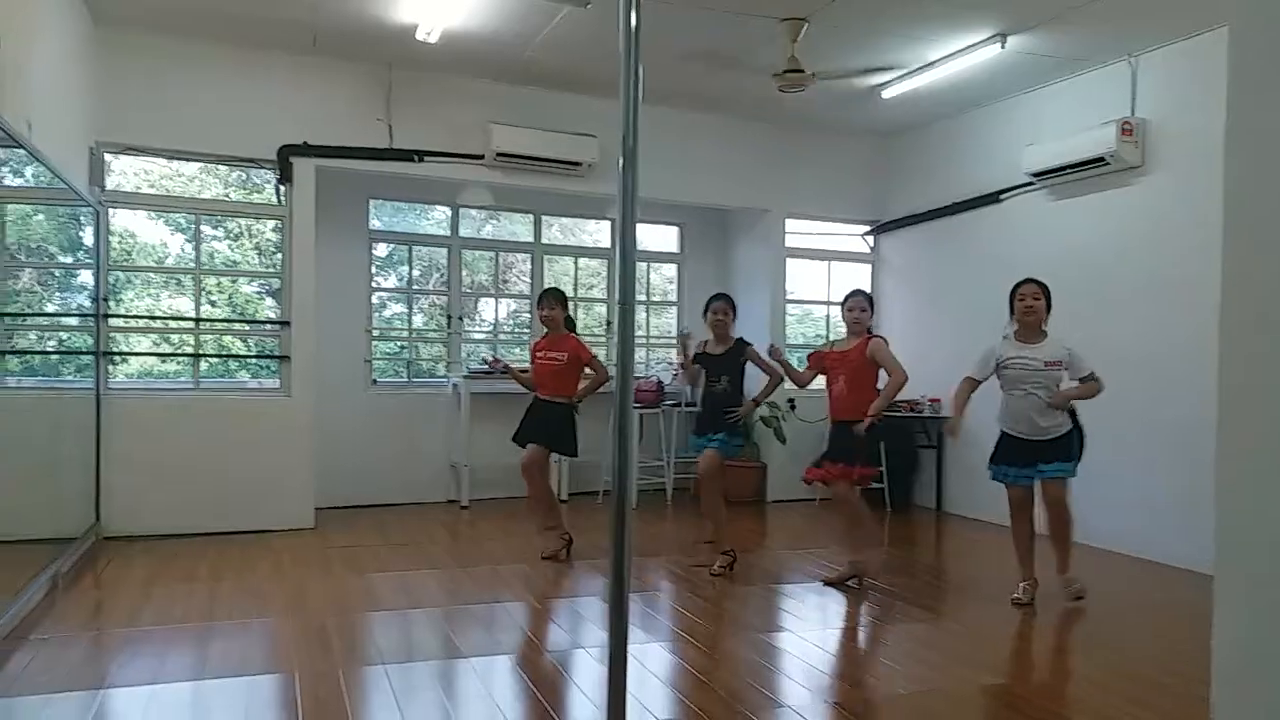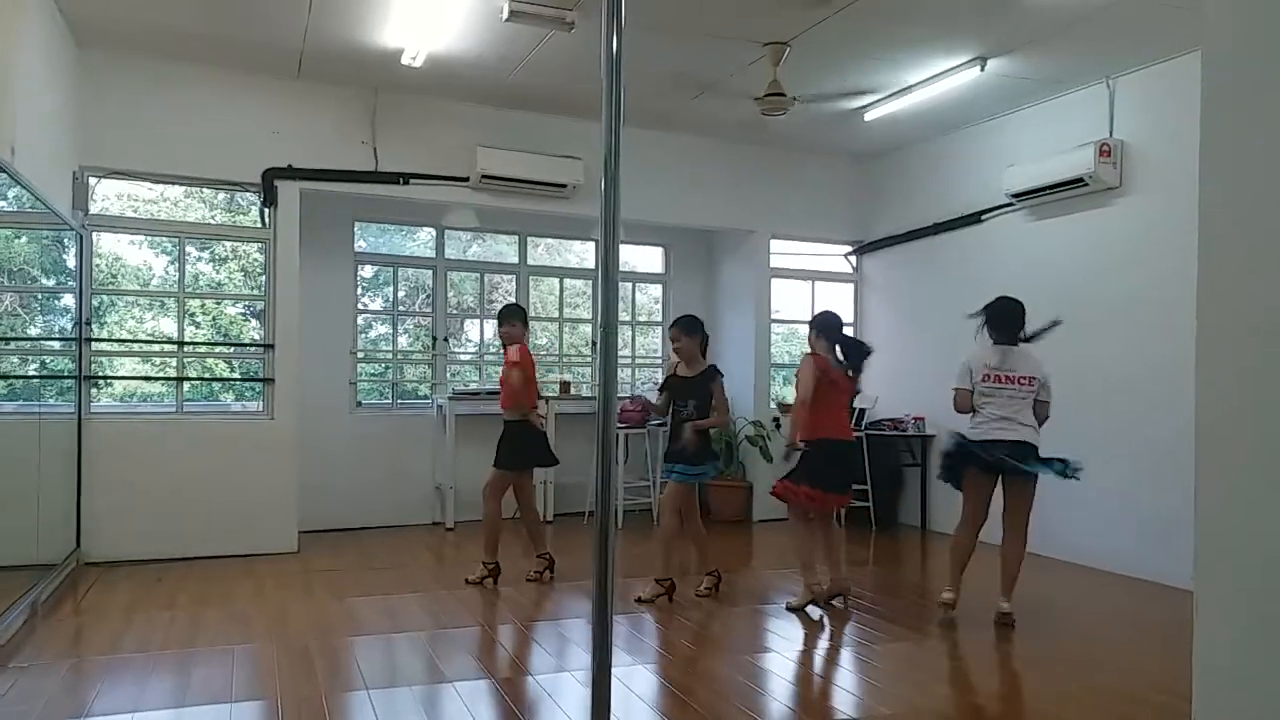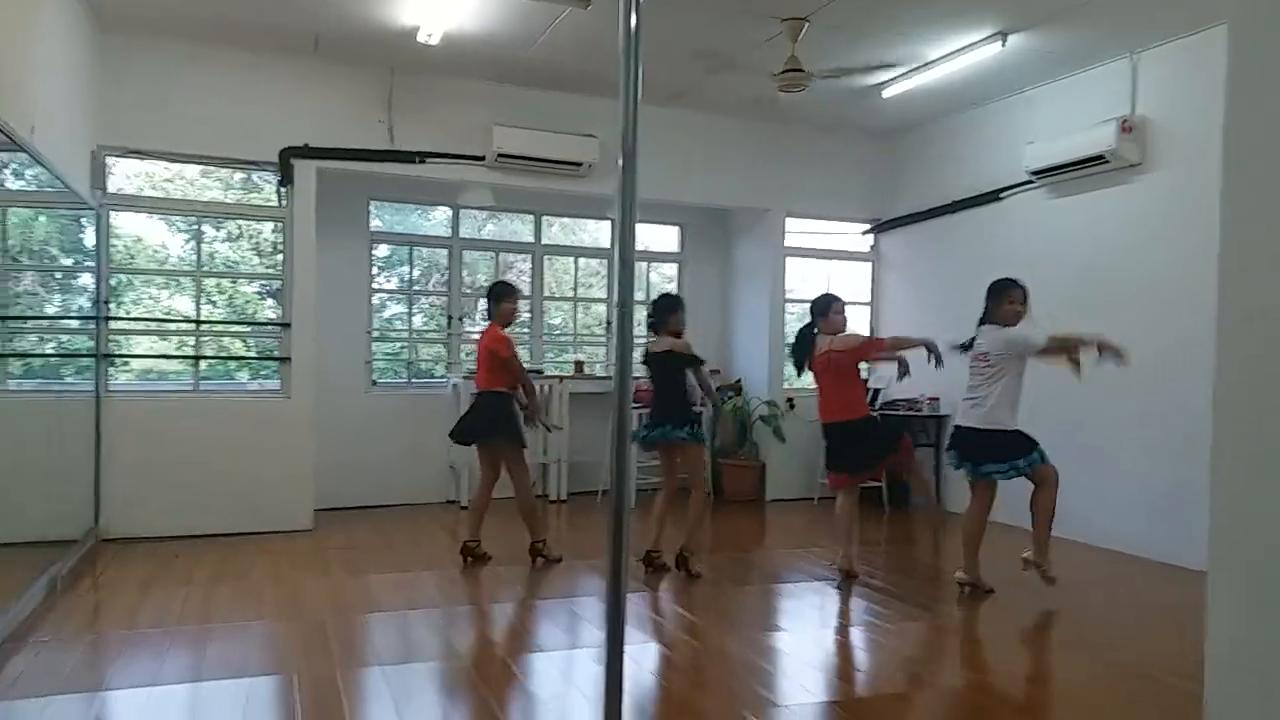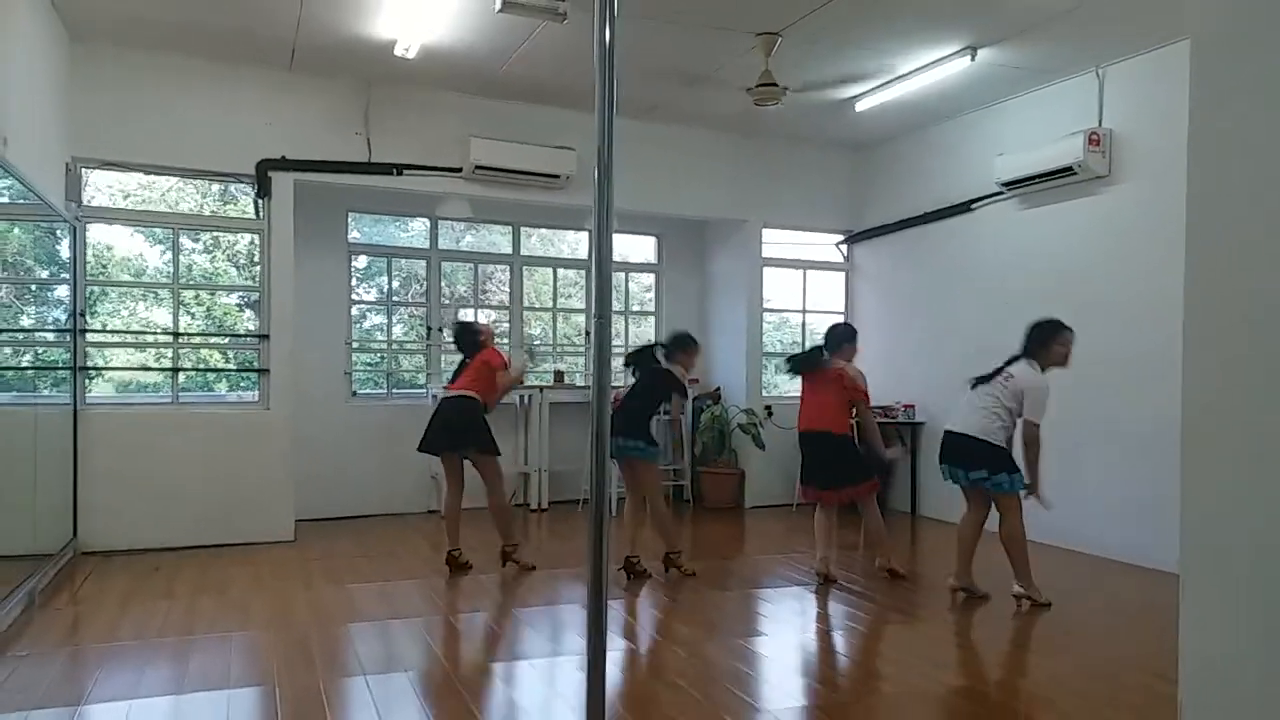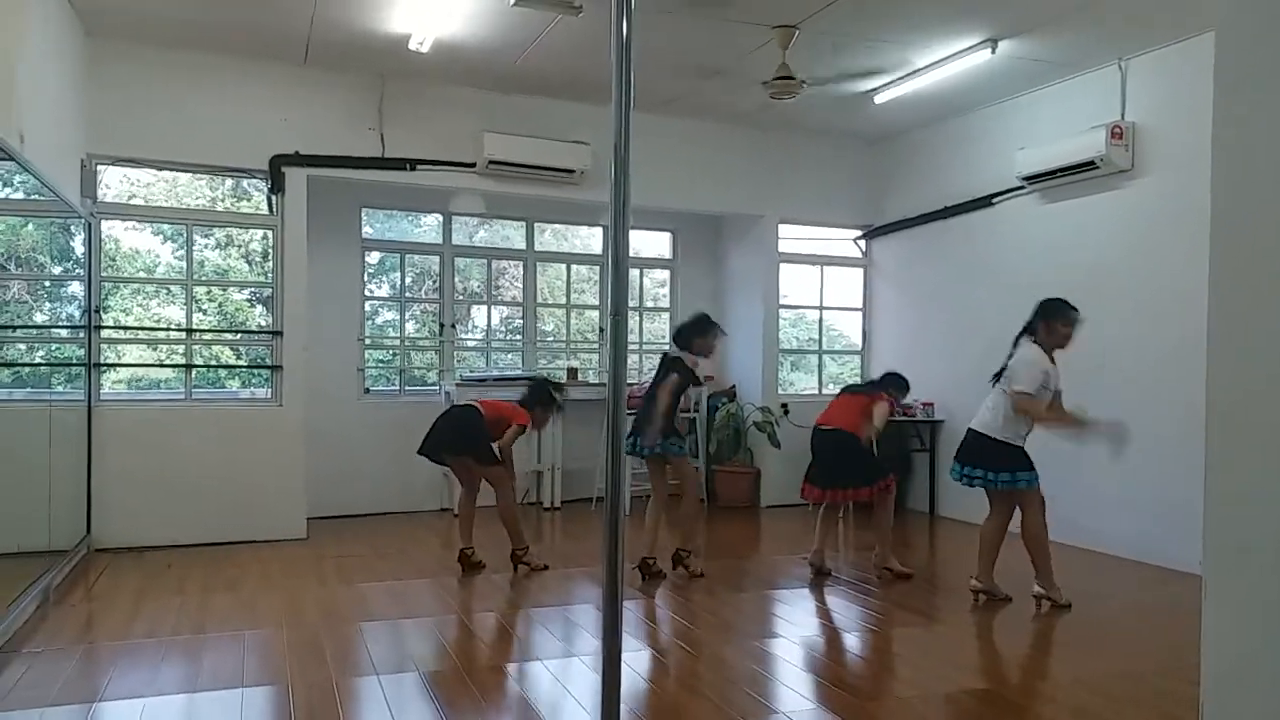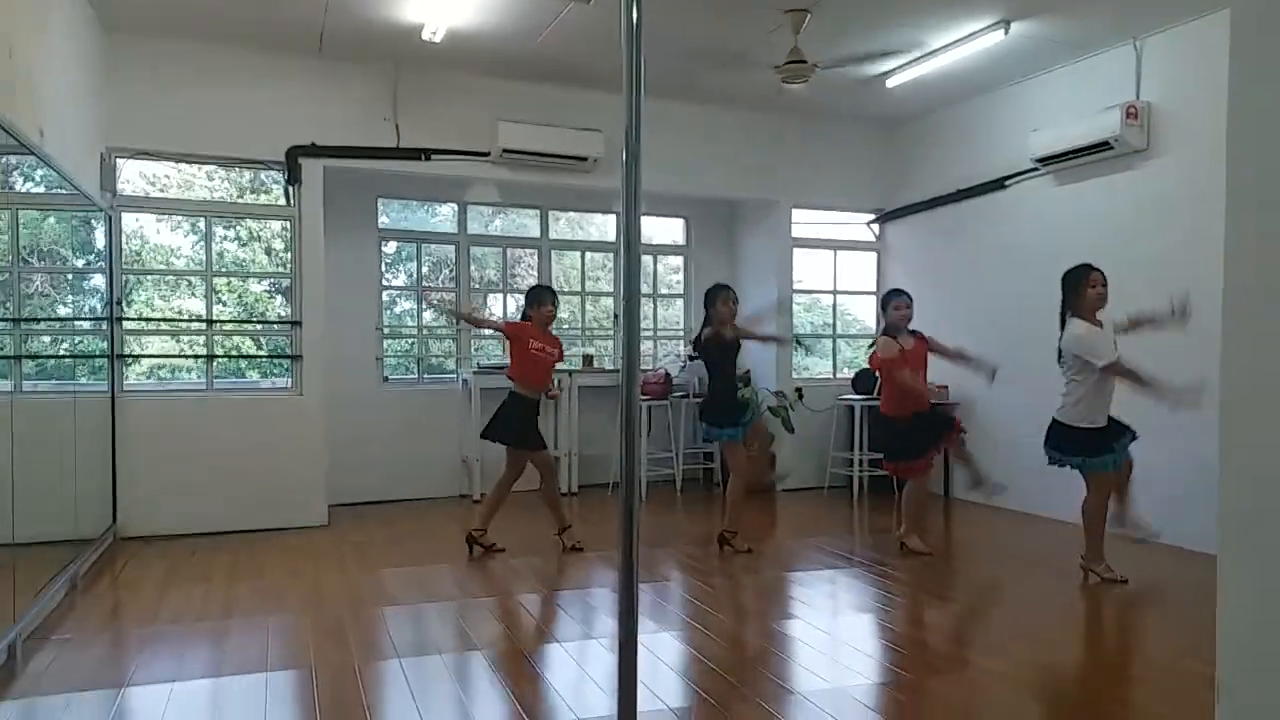
dt=0.7s
person 1, frame 1
left shoulder: (1062, 350)
right shoulder: (999, 350)
left elbow: (1095, 384)
right elbow: (969, 382)
left wrist: (1070, 394)
right wrist: (956, 416)
left hip: (1055, 438)
right hip: (1015, 438)
left knee: (1056, 501)
right knee: (1019, 507)
left ankle: (1065, 573)
right ankle: (1027, 579)
person 1, frame 2
left shoulder: (976, 360)
right shoulder: (1035, 364)
left elbow: (961, 405)
right elbow: (1044, 413)
left hip: (983, 446)
right hip: (1024, 449)
left knee: (971, 519)
right knee: (1016, 526)
left ankle: (951, 588)
right ankle: (1005, 600)
person 1, frame 3
left shoulder: (985, 338)
right shoulder: (1011, 338)
left elbow: (1043, 347)
right elbow: (1054, 342)
left wrist: (1067, 350)
right wrist: (1096, 341)
left hip: (967, 431)
right hip: (996, 432)
left knee: (981, 499)
right knee: (1047, 478)
left ankle: (969, 570)
right ankle: (1039, 552)
person 1, frame 4
left shoulder: (1017, 369)
right shoulder: (1038, 383)
right elbow: (1030, 436)
left wrist: (1008, 472)
right wrist: (1034, 480)
left hip: (954, 437)
right hip: (980, 443)
left knee: (977, 507)
right knee: (1011, 510)
left ankle: (962, 577)
right ankle: (1025, 585)
person 1, frame 5
left shoulder: (1045, 362)
right shoulder: (1031, 358)
left elbow: (1056, 411)
right elbow: (1023, 407)
left wrist: (1093, 425)
right wrist: (1086, 424)
left hip: (987, 441)
right hip: (994, 442)
left knee: (1002, 508)
right knee: (1033, 506)
left ankle: (983, 578)
right ankle: (1046, 583)
person 1, frame 6
left shoulder: (1099, 325)
right shoulder: (1079, 333)
left elbow: (1130, 323)
right elbow: (1121, 370)
left wrist: (1167, 317)
right wrist: (1164, 391)
left hip: (1097, 420)
right hip: (1076, 425)
left knee: (1122, 463)
right knee: (1100, 485)
left ankle: (1122, 514)
right ankle: (1094, 560)
person 2, frame 1
left shoulder: (741, 348)
right shoulder: (702, 349)
left elbow: (776, 375)
right elbow: (693, 381)
left wrist: (753, 403)
right wrist: (685, 353)
left hip: (729, 423)
right hip: (706, 421)
left knee: (707, 474)
right knee: (713, 485)
left ankle: (715, 541)
right ankle: (725, 550)
person 2, frame 2
left shoulder: (710, 375)
right shoulder: (673, 372)
left elbow: (724, 418)
right elbow: (663, 410)
left wrist: (695, 426)
right wrist: (646, 404)
left hip: (695, 453)
right hip: (677, 451)
left knee: (667, 506)
right knee: (688, 513)
left ankle: (664, 579)
right ankle: (711, 572)
person 2, frame 3
left shoulder: (650, 349)
right shoulder: (681, 346)
right elbow: (703, 383)
right wrist: (720, 406)
left hip: (658, 422)
right hip: (681, 422)
left knee: (668, 487)
right knee: (698, 488)
left ankle: (653, 552)
right ankle: (686, 554)
person 2, frame 4
left shoulder: (650, 366)
right shoulder: (677, 375)
right elbow: (675, 415)
left hip: (618, 434)
right hip: (634, 435)
left knee: (634, 496)
right knee: (655, 497)
left ankle: (632, 559)
right ankle: (674, 553)
person 2, frame 5
left shoulder: (675, 356)
right shoulder: (686, 363)
right elbow: (665, 391)
right wrist: (657, 429)
left hip: (642, 428)
right hip: (655, 431)
left knee: (659, 494)
right knee: (692, 488)
left ankle: (649, 559)
right ankle: (683, 552)
person 2, frame 6
left shoulder: (728, 335)
right shoulder: (710, 335)
left elbow: (751, 335)
right elbow: (734, 332)
left wrist: (783, 339)
left hip: (732, 401)
right hip: (719, 407)
left knee: (759, 434)
right knee: (740, 470)
right ankle: (728, 532)
person 3, frame 1
left shoulder: (874, 344)
right shoulder: (829, 350)
left elbow: (900, 376)
right elbow: (803, 380)
left wrist: (872, 413)
right wrist: (782, 362)
left hip: (860, 427)
right hip: (839, 428)
left knee: (844, 489)
right knee: (841, 491)
left ankle: (873, 547)
right ankle: (856, 562)
person 3, frame 2
left shoulder: (811, 363)
right shoulder: (847, 368)
left elbow: (802, 400)
left wrist: (792, 440)
left hip: (819, 448)
right hip: (844, 448)
left knee: (799, 515)
right knee: (824, 515)
left ankle: (810, 586)
right ankle: (838, 579)
person 3, frame 3
left shoulder: (813, 350)
right shoulder: (845, 343)
right elbow: (888, 344)
left wrist: (895, 358)
right wrist: (926, 342)
left hip: (833, 427)
right hip: (857, 424)
left knee: (846, 491)
right knee: (904, 453)
left ankle: (846, 558)
right ankle: (935, 509)
person 3, frame 4
left shoulder: (809, 370)
right shoulder: (852, 374)
right elbow: (866, 419)
right wrist: (881, 453)
left hip: (808, 438)
right hip: (835, 439)
left knee: (825, 501)
right knee: (866, 497)
left ankle: (823, 560)
right ankle: (885, 559)
person 3, frame 5
left shoulder: (854, 394)
right shoulder: (883, 400)
right elbow: (879, 415)
right wrist: (874, 428)
left hip: (821, 437)
right hip: (844, 439)
left knee: (833, 498)
right knee: (885, 491)
left ankle: (817, 554)
right ankle: (884, 557)
person 3, frame 6
left shoulder: (917, 338)
right shoulder: (885, 345)
left elbow: (951, 352)
right elbow: (909, 380)
left wrist: (980, 365)
right wrist: (929, 393)
left hip: (924, 412)
right hip: (897, 419)
left knee: (954, 436)
right knee: (917, 476)
left ankle: (977, 478)
right ankle: (909, 533)
person 4, frame 1
left shoulder: (574, 344)
right shoulder: (538, 345)
left elbow: (603, 374)
right elbow: (531, 382)
left wrist: (577, 397)
right wrist: (506, 369)
left hip: (558, 414)
right hip: (537, 410)
left knee: (529, 464)
right knee: (538, 476)
left ankle: (552, 526)
right ankle: (560, 533)
person 4, frame 2
left shoulder: (516, 352)
right shoulder: (517, 353)
left elbow: (514, 381)
left wrist: (526, 412)
left hip: (517, 430)
right hip: (523, 431)
left knee: (491, 494)
right knee: (524, 499)
left ankle: (490, 564)
right ankle: (543, 557)
person 4, frame 3
left shoulder: (489, 335)
right shoulder: (500, 338)
right elbow: (522, 378)
left wrist: (524, 406)
right wrist: (534, 408)
left hip: (484, 408)
right hip: (497, 409)
left knee: (488, 478)
right knee: (521, 479)
left ankle: (472, 543)
right ankle: (538, 543)
person 4, frame 4
left shoulder: (474, 361)
right shoulder: (493, 355)
right elbow: (503, 386)
right wrist: (518, 374)
left hip: (443, 415)
right hip: (466, 415)
left knee: (454, 486)
right knee: (495, 484)
left ankle: (454, 553)
right ankle: (510, 548)
person 4, frame 5
left shoulder: (508, 411)
right shoulder: (523, 416)
right elbow: (504, 444)
right wrist: (510, 479)
left hip: (446, 425)
right hip: (466, 426)
left knee: (470, 486)
right knee: (502, 486)
left ankle: (467, 552)
right ankle: (520, 550)
person 4, frame 6
left shoulder: (555, 343)
right shoulder: (520, 331)
right elbow: (483, 323)
left wrist: (553, 390)
right wrist: (451, 312)
left hip: (530, 409)
right hip: (517, 408)
left knee: (512, 473)
right knee: (547, 468)
left ankle: (479, 531)
right ankle: (563, 529)
